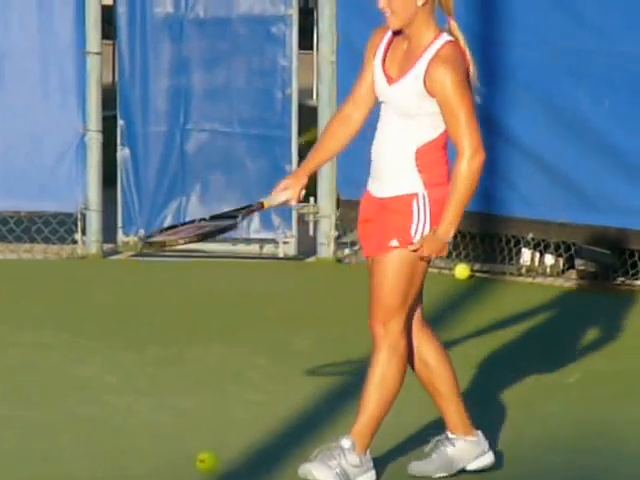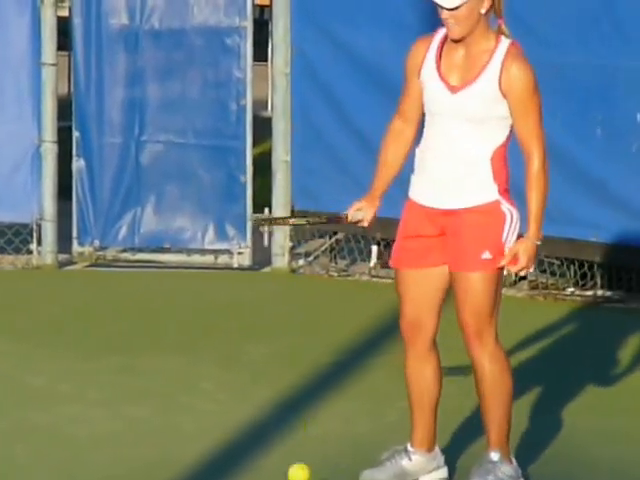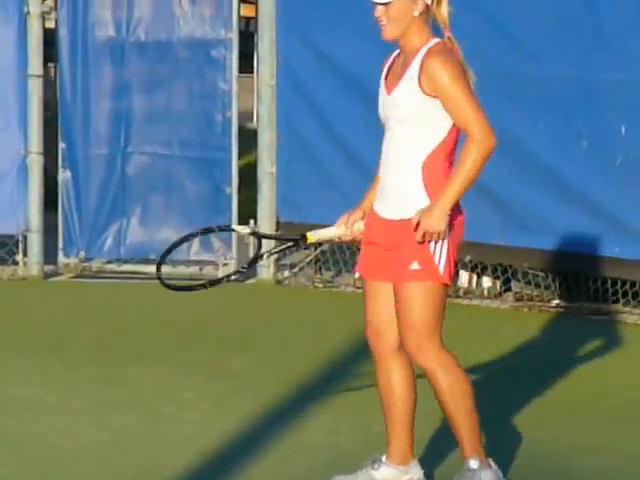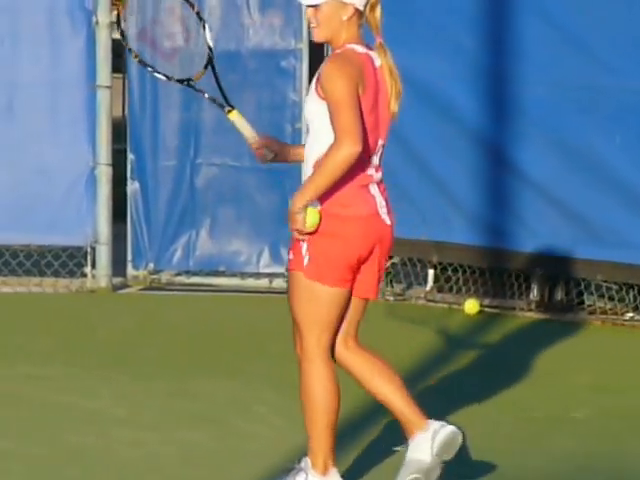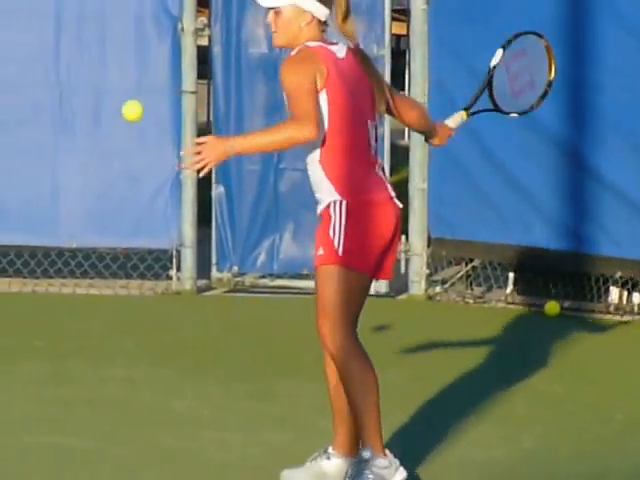
dt=1s
person 1, frame 1
left shoulder: (443, 65)
right shoulder: (383, 41)
left elbow: (472, 154)
right elbow: (354, 111)
left wrist: (444, 231)
right wrist: (301, 175)
left hip: (418, 206)
right hip: (380, 200)
left knee: (385, 327)
right knee: (407, 325)
right ankle: (465, 438)
person 1, frame 2
left shoulder: (512, 67)
right shoulder: (423, 50)
left elbow: (535, 155)
left wrist: (532, 234)
right wrist: (375, 195)
left hip: (481, 213)
right hip: (423, 209)
left knee: (478, 338)
right knee: (414, 334)
person 1, frame 3
left shoulder: (436, 61)
right shoulder: (394, 64)
left elbow: (482, 137)
left wrist: (442, 204)
right wrist: (365, 208)
left hip: (425, 225)
right hip: (389, 222)
left knee: (422, 347)
right knee: (381, 342)
person 1, frame 4
left shoulder: (339, 65)
right shoulder: (380, 65)
left elbow: (349, 146)
left wrist: (300, 200)
right wrist: (287, 151)
left hip: (332, 220)
right hip: (373, 218)
left knee: (311, 349)
right knee: (340, 347)
right ankle: (424, 430)
person 1, frame 5
left shoulder: (299, 61)
right shoulder: (355, 58)
left elbow: (311, 129)
right elbow: (401, 106)
left wrist: (233, 146)
right wrist: (434, 130)
left hip: (351, 211)
right hip: (376, 205)
left knee: (337, 338)
right knee: (334, 337)
